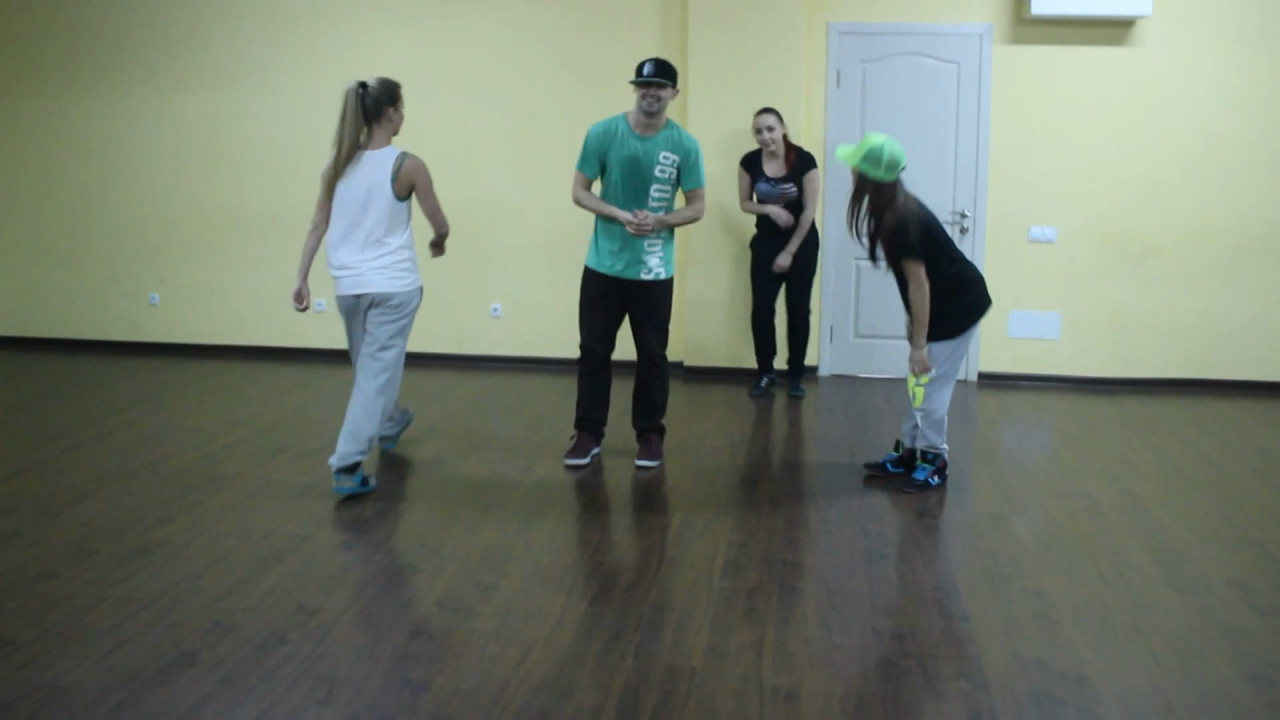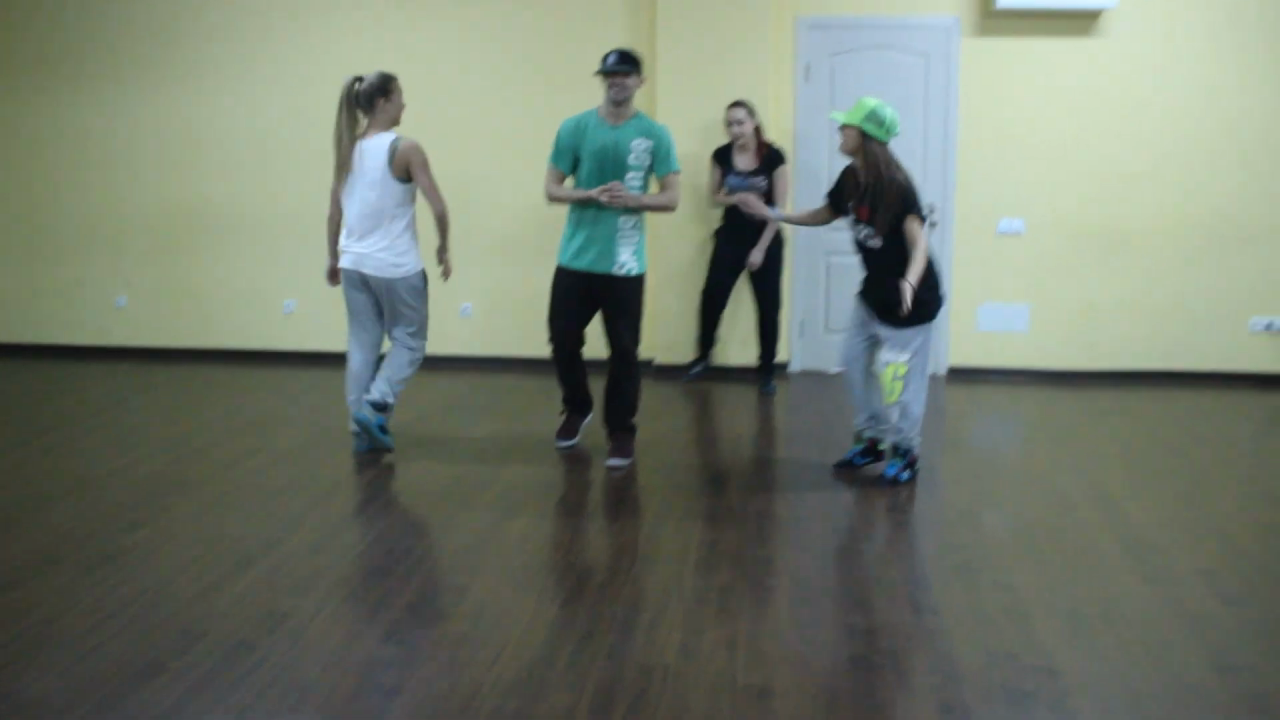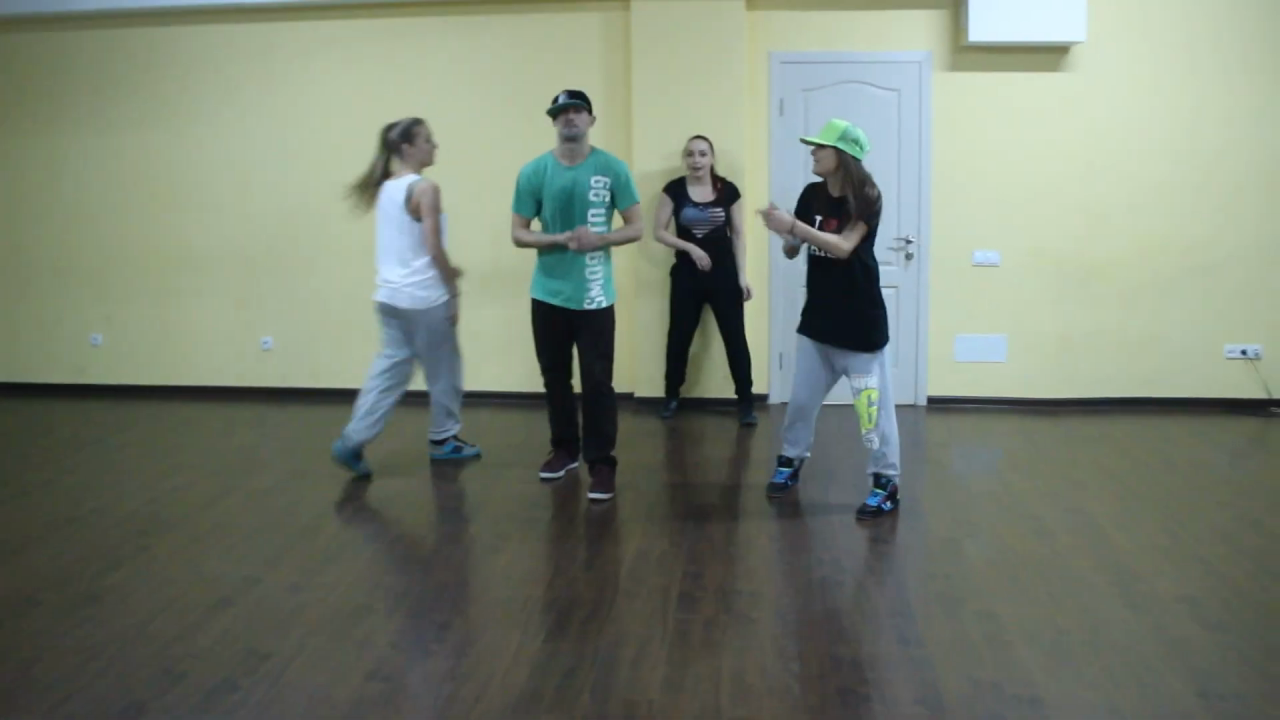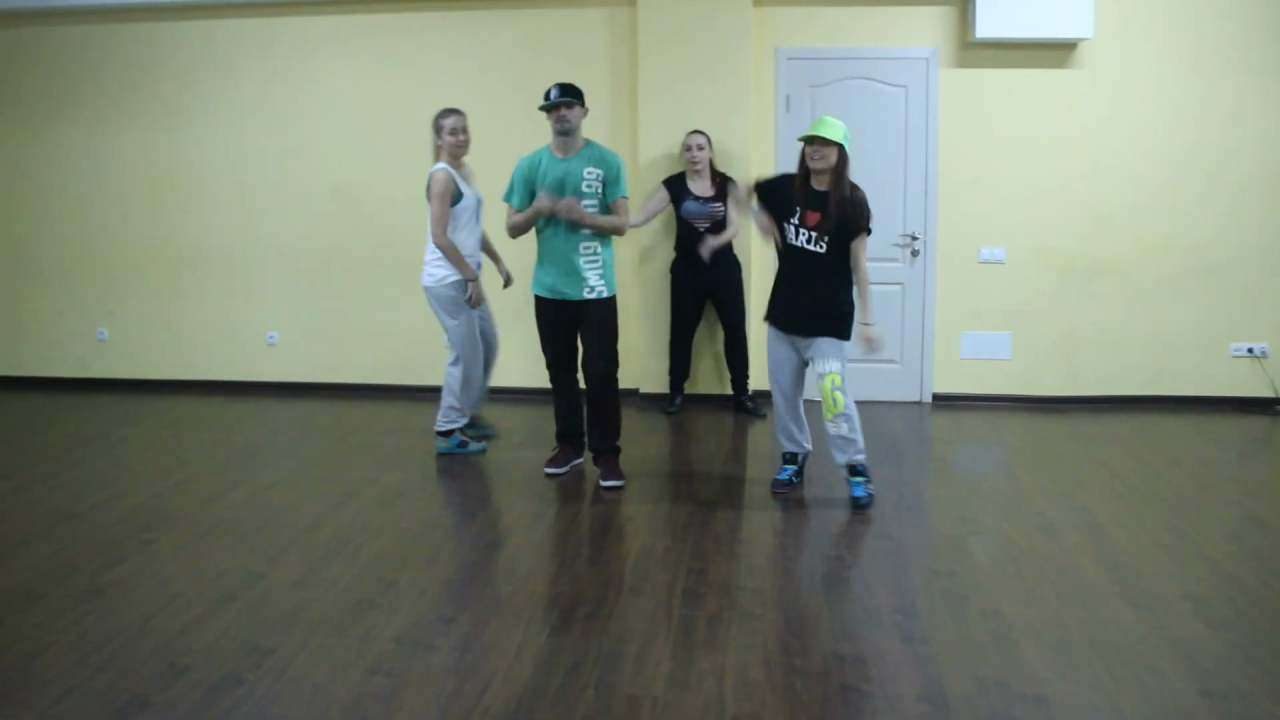
dt=0.3s
person 1, frame 1
left shoulder: (684, 144)
right shoulder: (602, 133)
left elbow: (696, 207)
right elbow: (580, 192)
left wrist: (659, 222)
right wrist: (621, 216)
left hip: (653, 271)
right hip: (603, 265)
left knee: (652, 355)
right knee: (593, 350)
left ankle: (650, 433)
right ankle: (589, 432)
person 1, frame 2
left shoulder: (654, 134)
right shoulder: (573, 129)
left elbow: (671, 199)
right elbow: (552, 190)
left wrist: (632, 199)
right wrist: (593, 194)
left hip: (624, 265)
right hip: (575, 260)
left knee: (623, 350)
right knee: (564, 342)
left ankle: (620, 430)
right ankle: (576, 410)
person 1, frame 3
left shoulder: (612, 169)
right shoulder: (533, 172)
left elbow: (636, 228)
right elbow: (519, 234)
left wrist: (599, 239)
right wrist: (562, 239)
left hip: (595, 298)
right hip: (548, 295)
left knee: (597, 382)
right knee: (555, 379)
left ankle: (601, 463)
right ankle: (565, 448)
person 1, frame 4
left shoulder: (607, 160)
right shoulder: (530, 164)
left elbow: (620, 225)
right elbow: (513, 229)
left wrist: (583, 215)
right wrist: (537, 209)
left hip: (596, 289)
right hip: (550, 288)
left knee: (601, 372)
right knee: (560, 371)
left ankle: (606, 453)
right ankle: (570, 444)
person 2, frame 1
left shoulder: (901, 219)
right shoulder: (892, 204)
left elbow: (918, 283)
left wrist: (920, 344)
left hip: (957, 304)
right hip: (945, 298)
left knee: (927, 380)
right knee: (918, 379)
left ankle: (934, 461)
right ankle: (909, 452)
person 2, frame 2
left shoulder: (896, 185)
right shoulder: (851, 178)
left elbow: (919, 243)
right elbow: (819, 216)
left wrist: (909, 286)
right wrist: (773, 214)
left hip: (908, 295)
right hip: (873, 292)
left knee: (901, 376)
right knee: (854, 365)
left ankle: (905, 453)
right ankle: (871, 440)
person 2, frame 3
left shoulder: (865, 199)
right shoulder: (812, 195)
left elbow: (843, 247)
right elbow: (791, 250)
left wrist: (793, 225)
right wrist: (786, 233)
left hip: (861, 320)
right hip: (818, 316)
left knee: (871, 401)
right knee: (802, 397)
left ankle: (885, 484)
right ankle: (790, 461)
person 2, frame 4
left shoulder: (851, 200)
right shoulder: (786, 187)
left elbow: (858, 265)
right elbow: (747, 195)
left wrist: (866, 318)
right wrist: (765, 222)
left hip: (827, 315)
right hip: (785, 309)
left knee: (831, 387)
right knee: (785, 390)
left ankle: (856, 470)
right ankle: (794, 455)
person 3, frame 1
left shoulder: (339, 164)
right shoulder: (408, 166)
left elbow: (318, 225)
right elbow: (440, 224)
left wrist: (302, 277)
right wrist: (438, 243)
left hip: (349, 284)
right hip: (394, 285)
left knee: (366, 363)
right knee: (377, 370)
left ankle: (389, 424)
right ankle: (347, 467)
person 3, frame 2
left shoulder: (346, 151)
right shoulder: (405, 148)
left elbow: (334, 213)
right elbow: (437, 207)
left wrist: (332, 258)
right wrist: (443, 249)
left hip: (353, 264)
right hip: (397, 265)
left knee: (362, 344)
right knee: (409, 339)
left ankle: (367, 428)
right ankle: (376, 403)
person 3, frame 3
left shoulder: (383, 188)
right shoulder: (425, 189)
right elbow: (434, 249)
left wrist: (447, 269)
right wrist: (453, 290)
left hip: (390, 295)
right hip: (424, 297)
left knee: (389, 369)
right knee: (444, 367)
left ankle: (352, 442)
right ankle: (443, 438)
person 3, frame 4
left shoulder: (466, 174)
right shoulder: (441, 177)
right elbow: (439, 236)
left wrist: (499, 262)
right wrist: (470, 275)
left hip: (465, 278)
right hip: (449, 281)
left knee: (485, 345)
right knee: (467, 354)
left ankle: (468, 415)
right ankle: (450, 431)
person 4, frame 1
left shoulder: (804, 160)
right shoulder: (749, 162)
left elbow: (809, 211)
right elbow: (744, 203)
left wrist: (789, 252)
right wrist: (769, 209)
left hip: (801, 242)
right hip: (767, 240)
left knee: (797, 309)
right knee: (762, 308)
left ankle: (795, 374)
right ankle: (765, 372)
person 4, frame 2
left shoulder: (773, 156)
right shoulder: (721, 156)
left elbow: (780, 206)
right elbow: (715, 196)
left wrist: (761, 247)
right wrist: (737, 197)
left hip: (765, 239)
right hip: (730, 236)
left knee: (768, 304)
right knee: (712, 296)
left ankle: (766, 371)
right ankle: (703, 357)
person 4, frame 3
left shoulder: (728, 190)
right shoulder: (673, 190)
left elbow: (738, 236)
right elbow: (659, 232)
left wrist: (743, 275)
right wrist: (689, 247)
left hip: (723, 273)
right hip: (686, 274)
left knee: (735, 336)
right knee: (679, 336)
left ankle: (745, 402)
right ankle: (672, 396)
person 4, frame 4
left shoulder: (727, 184)
right shoulder: (673, 184)
left elbow: (733, 226)
right elbow: (643, 216)
left wrist: (715, 241)
left hip: (723, 266)
right hip: (687, 268)
left knee: (735, 329)
right knee: (681, 331)
left ankle: (742, 394)
right ankle: (676, 393)
